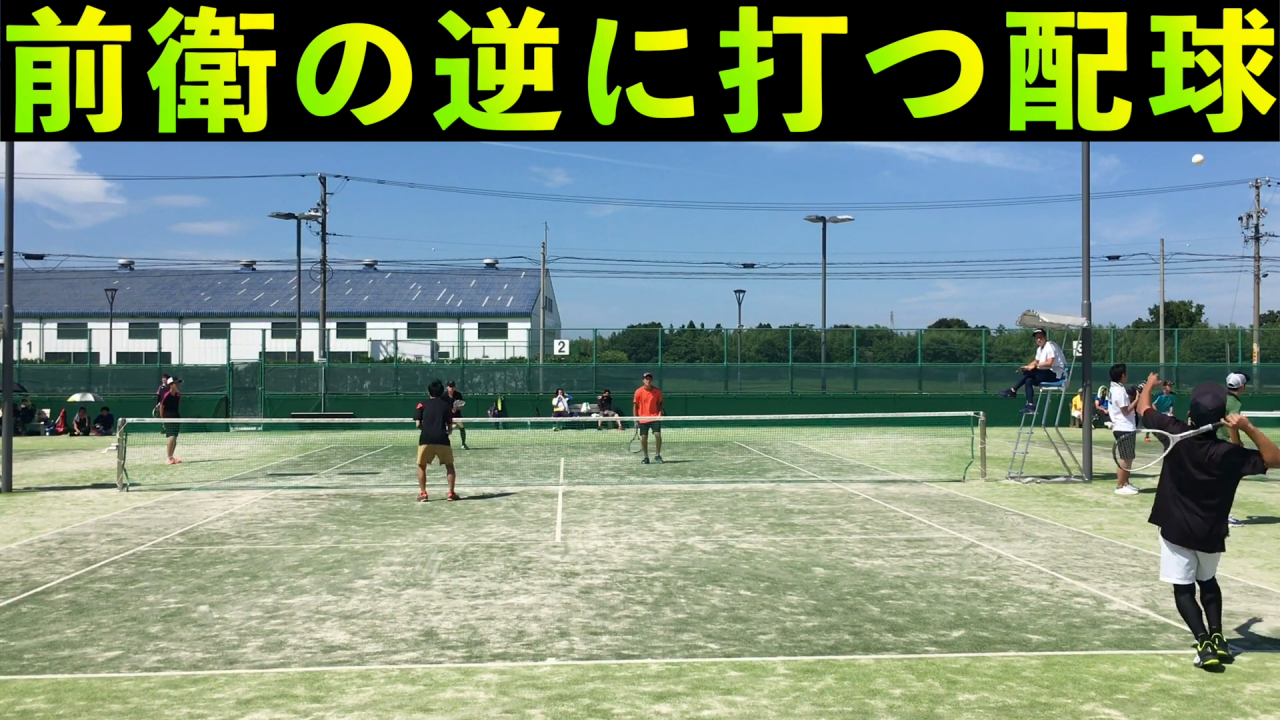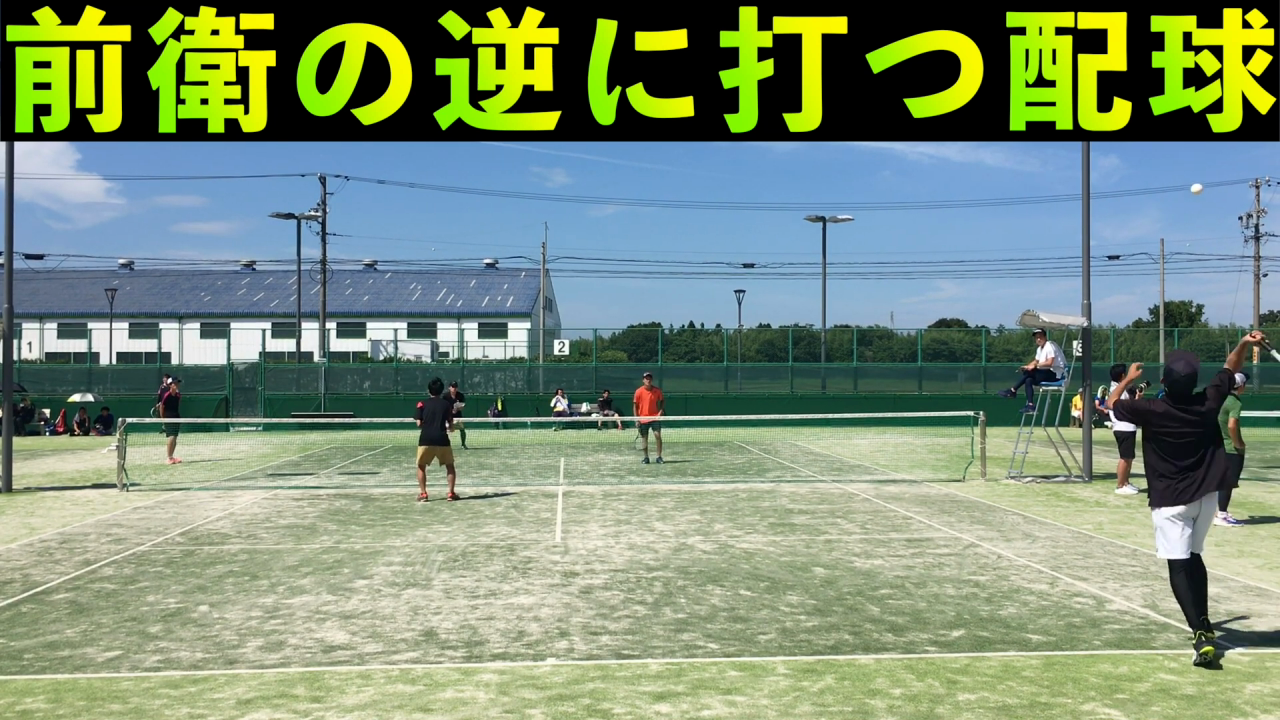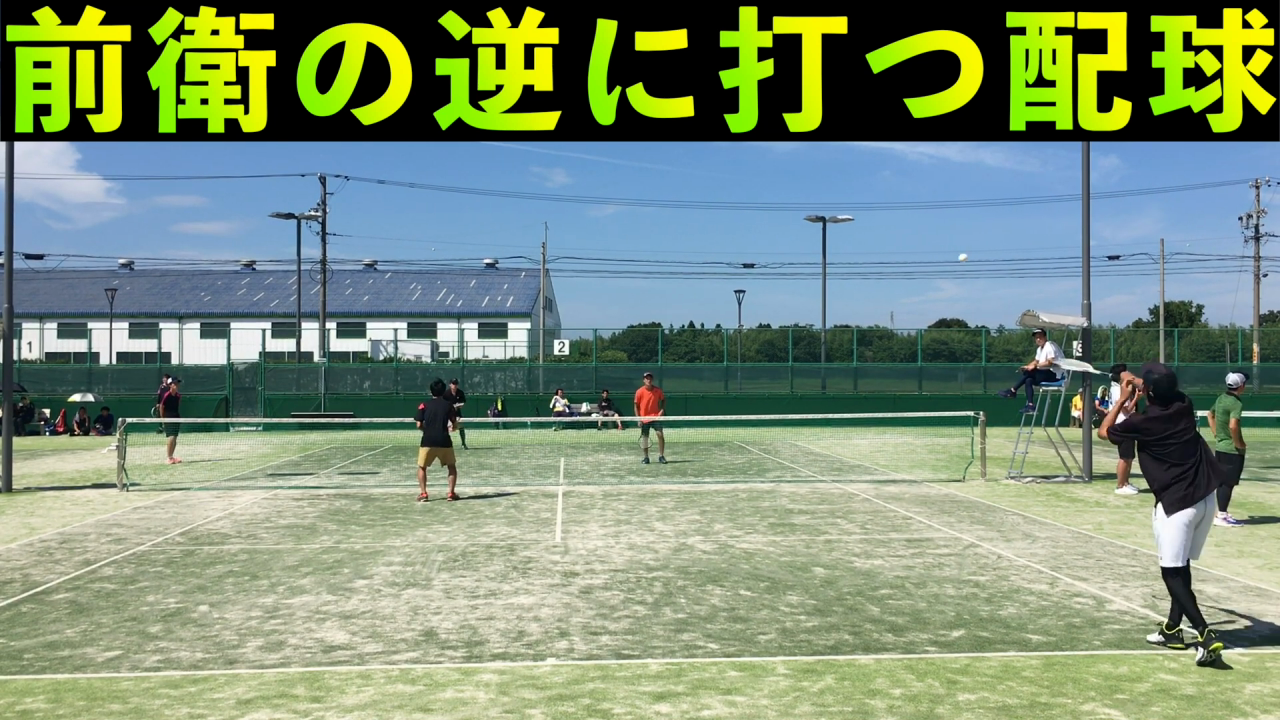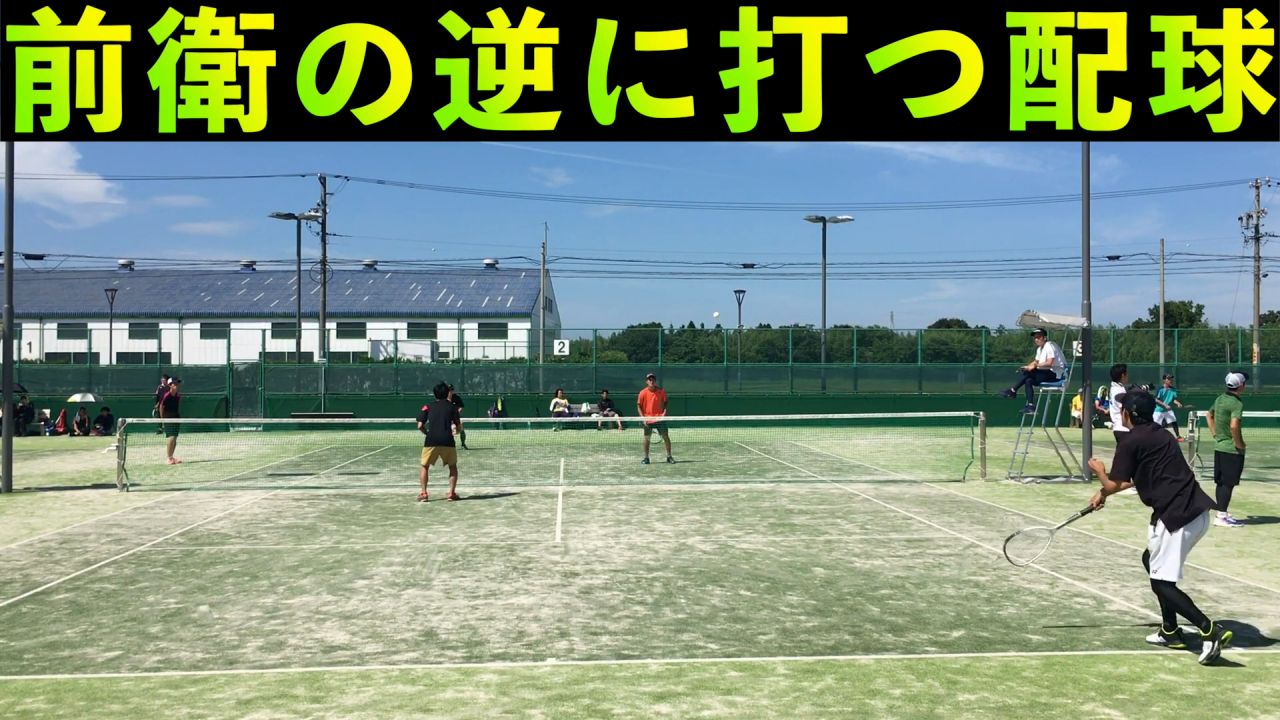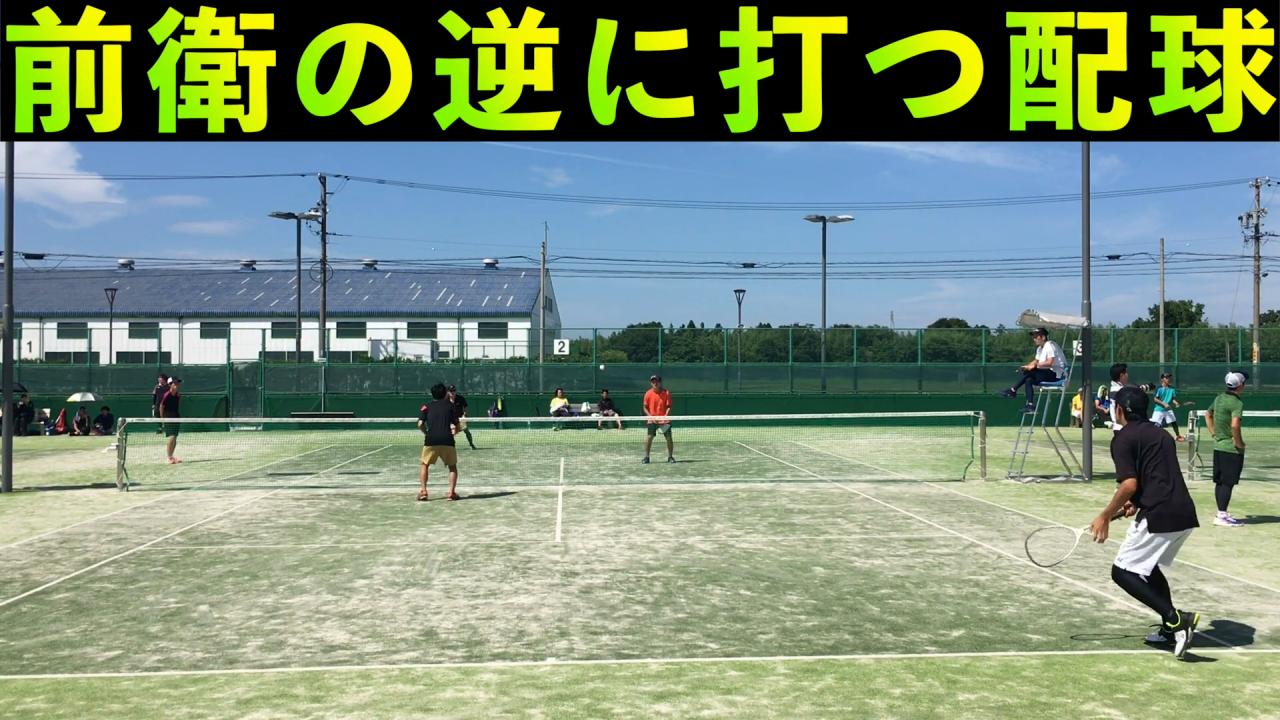
dt=0.2s
person 1, frame 1
left shoulder: (1176, 435)
right shoulder: (1229, 453)
left elbow: (1144, 408)
left wrist: (1149, 384)
right wrist: (1248, 427)
left hip: (1176, 530)
right hip: (1210, 533)
left knee: (1183, 590)
right knee: (1207, 581)
left ankle: (1205, 643)
right ankle: (1217, 637)
person 1, frame 2
left shoulder: (1152, 411)
right shoulder: (1207, 404)
left elbow: (1112, 405)
right elbow: (1229, 370)
left wrist: (1128, 379)
right wrist: (1243, 345)
left hip: (1170, 500)
right hip: (1205, 495)
left knee: (1179, 568)
right knee: (1194, 557)
left ankle: (1201, 634)
right ankle: (1203, 627)
person 1, frame 3
left shoulder: (1141, 421)
right shoulder: (1182, 406)
left elbow: (1104, 431)
right elbow: (1169, 388)
left wrist: (1123, 398)
right wrist: (1135, 380)
left hip: (1177, 503)
right hip: (1204, 497)
left knee: (1173, 573)
right knee: (1179, 566)
left ankle: (1206, 637)
right ankle: (1173, 630)
person 1, frame 4
left shoulder: (1130, 442)
right shoulder: (1159, 434)
left elbow: (1111, 484)
left wrist: (1099, 470)
right wrist: (1104, 495)
left hip: (1175, 516)
right hip: (1198, 511)
left knee: (1162, 582)
right knee: (1152, 561)
left ankle: (1210, 631)
right ankle: (1170, 630)
person 1, frame 5
left shoulder: (1124, 438)
right shoulder: (1161, 434)
left elbow: (1130, 485)
left wrist: (1104, 517)
right wrist: (1137, 502)
left hip: (1159, 516)
right hip: (1184, 514)
left knee: (1123, 573)
right knee: (1147, 567)
left ankle: (1177, 620)
right ankle: (1172, 629)
